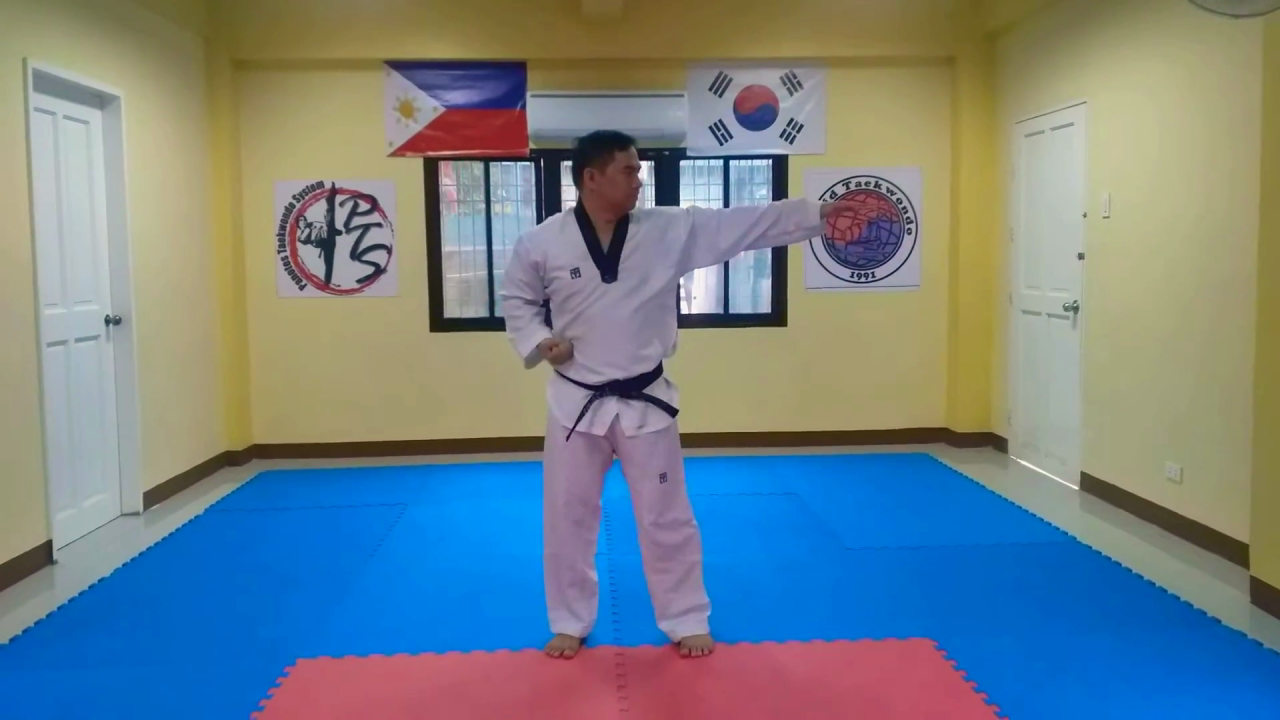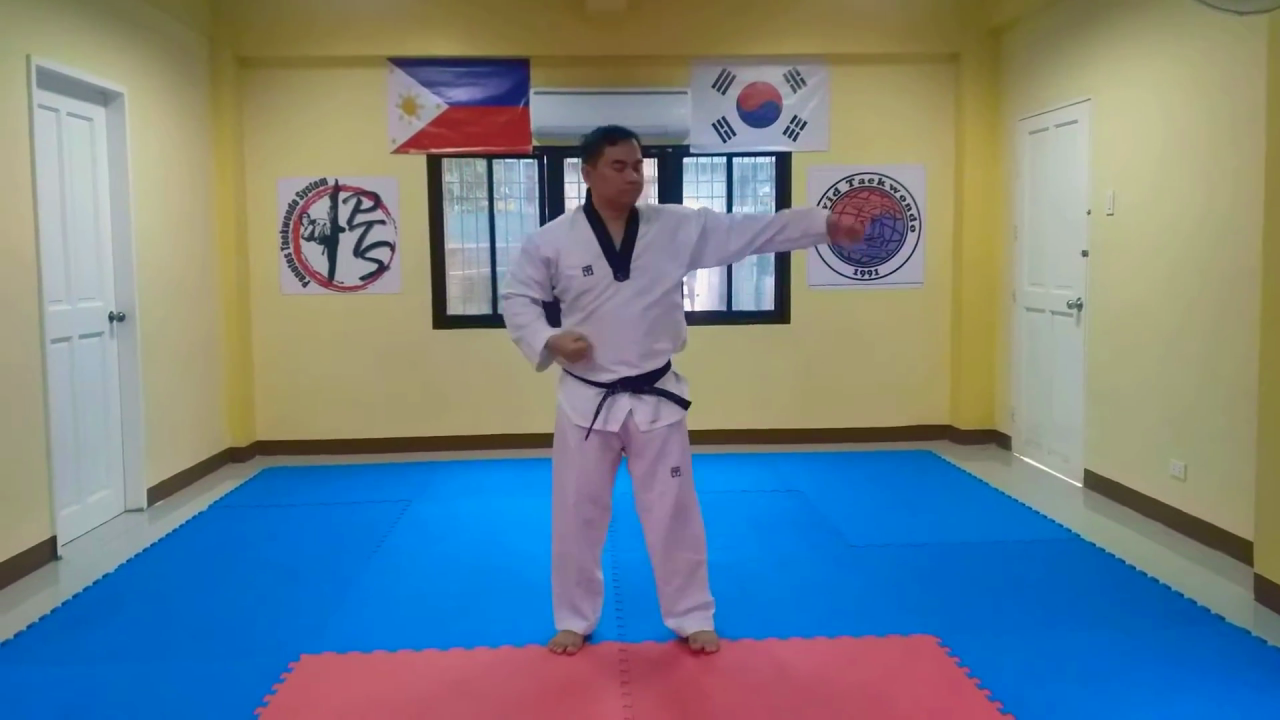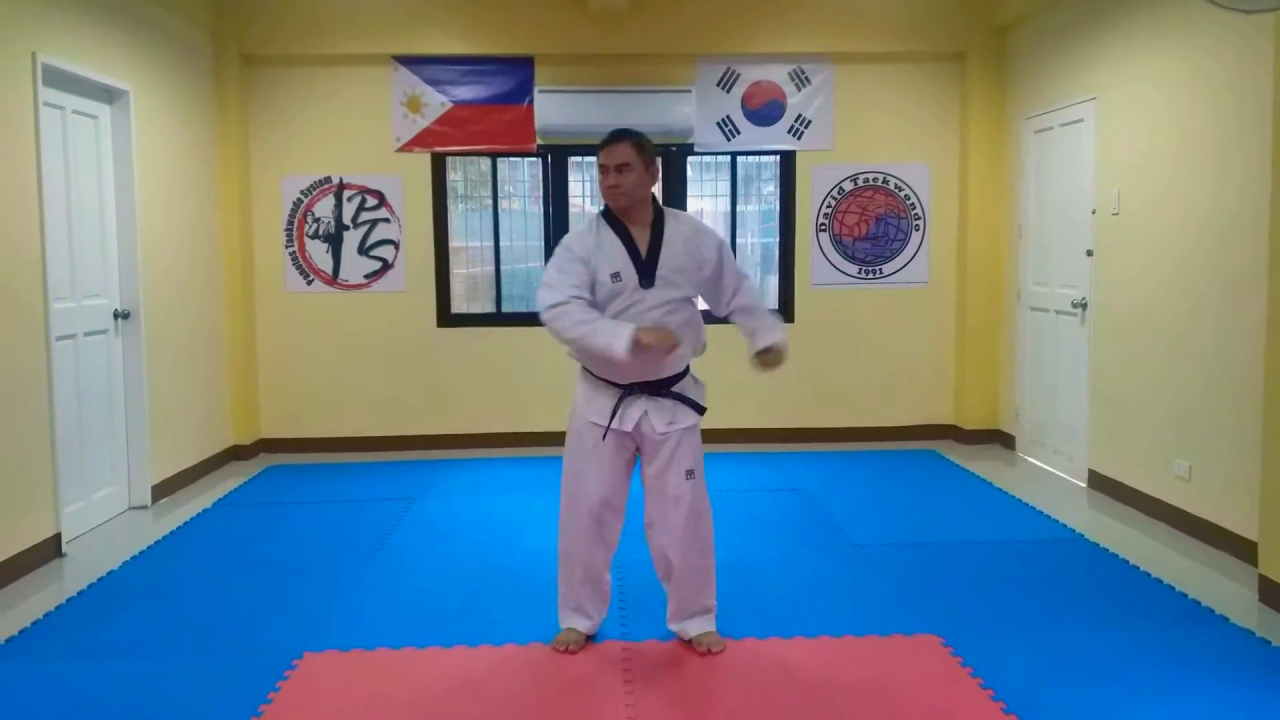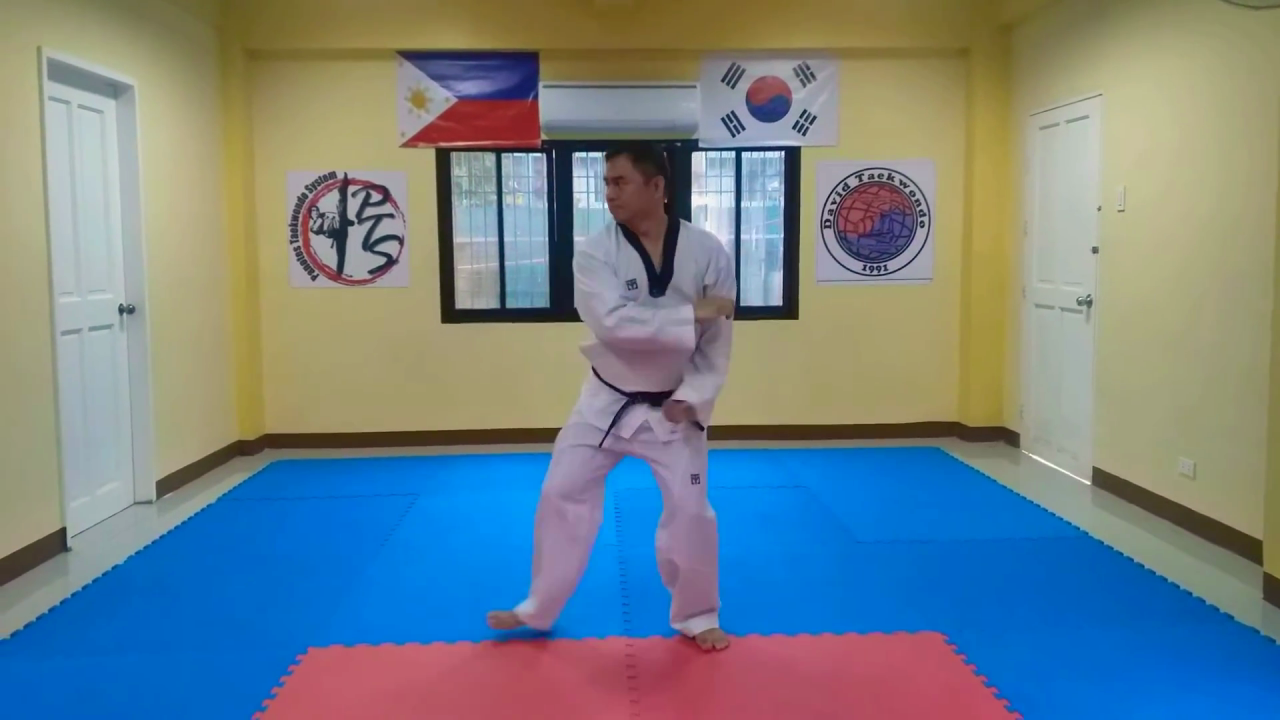
dt=0.2s
person 1, frame 1
left shoulder: (670, 229)
right shoulder: (542, 242)
left elbow: (745, 223)
right elbow: (516, 300)
left wrist: (817, 213)
right wrist: (538, 341)
left hip: (644, 400)
right hip: (576, 401)
left knee: (666, 515)
right knee: (569, 515)
left ankle: (687, 620)
right ankle: (570, 623)
person 1, frame 2
left shoulder: (677, 225)
right shoulder: (552, 240)
left elbow: (753, 229)
right elbow: (517, 298)
left wrist: (820, 224)
right wrist: (548, 340)
left hip: (657, 397)
right hip: (588, 398)
left knee: (674, 511)
right knee: (579, 513)
left ankle: (691, 617)
right ankle: (575, 621)
person 1, frame 3
left shoulder: (695, 236)
right shoulder: (581, 243)
left elbow: (737, 293)
right elbow: (558, 310)
left wrist: (768, 337)
right wrist: (627, 337)
left hip: (674, 400)
right hip: (604, 398)
left knee: (683, 513)
right knee: (589, 509)
left ankle: (694, 620)
right ankle: (581, 619)
person 1, frame 4
left shoulder: (709, 252)
right shoulder: (596, 250)
left elbow: (719, 335)
right elbow: (614, 319)
left wrist: (692, 392)
right wrist: (692, 315)
left hip: (675, 406)
right hip: (607, 399)
left knee: (690, 513)
right knee: (562, 497)
left ankle: (697, 618)
right ankle: (536, 608)
